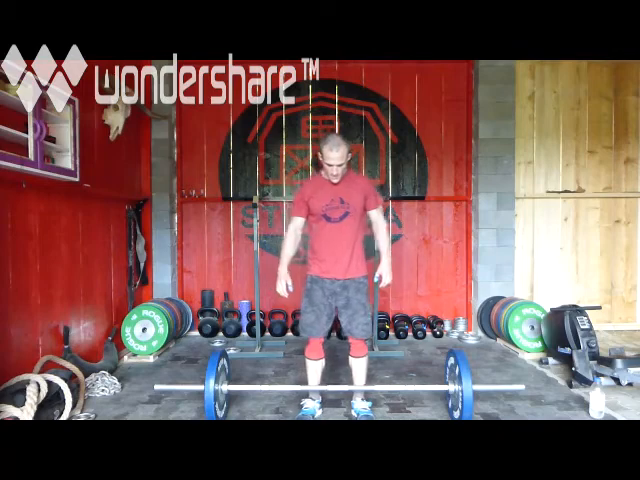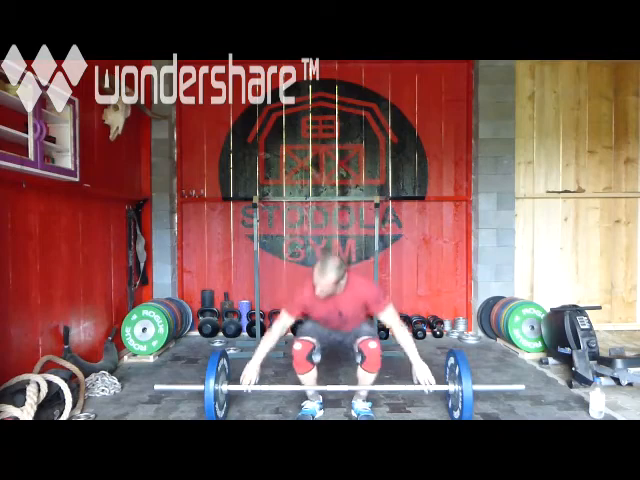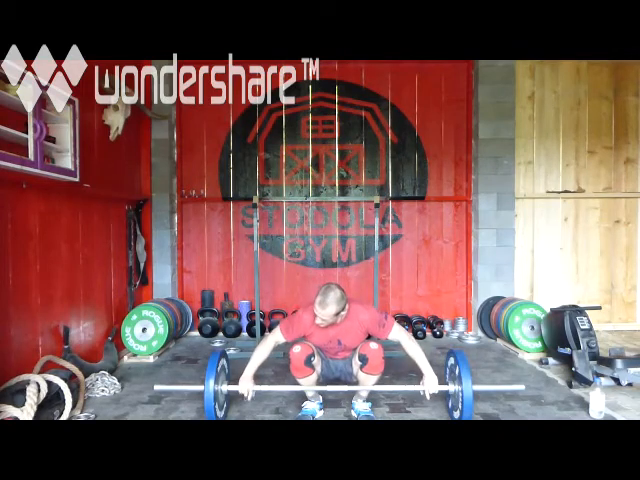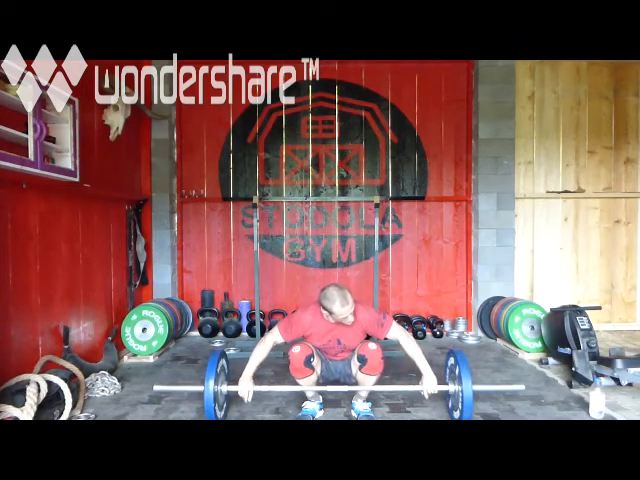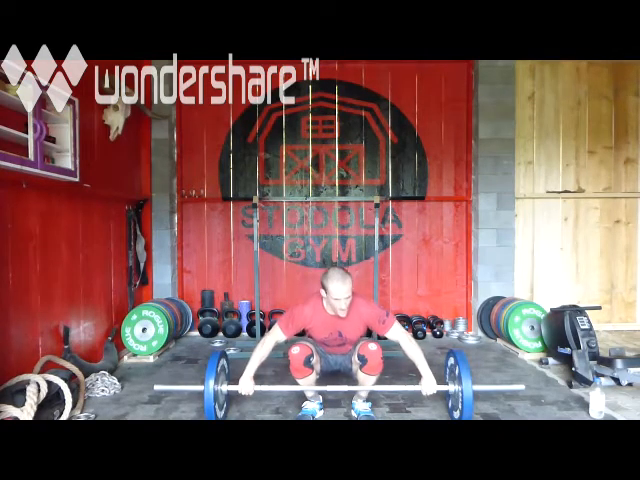
dt=0.7s
person 1, frame 1
left shoulder: (363, 185)
right shoulder: (308, 188)
left elbow: (379, 223)
right elbow: (294, 231)
left wrist: (385, 261)
right wrist: (282, 269)
left hip: (355, 278)
right hip: (318, 278)
left knee: (357, 339)
right knee: (314, 339)
left ankle: (359, 400)
right ankle: (313, 399)
person 1, frame 2
left shoulder: (364, 287)
right shoulder: (307, 291)
left elbow: (395, 323)
right elbow: (281, 325)
left wrist: (417, 361)
right wrist: (255, 361)
left hip: (355, 326)
right hip: (320, 326)
left knee: (372, 348)
right knee: (300, 348)
left ankle: (360, 401)
right ankle: (313, 401)
person 1, frame 3
left shoulder: (364, 315)
right shoulder: (305, 317)
left elbow: (404, 337)
right elbow: (271, 339)
left wrist: (428, 374)
right wrist: (247, 375)
left hip: (353, 364)
right hip: (320, 364)
left knee: (374, 350)
right knee: (298, 352)
left ankle: (360, 401)
right ankle: (312, 401)
person 1, frame 4
left shoulder: (364, 314)
right shoulder: (306, 317)
left elbow: (403, 335)
right elbow: (269, 339)
left wrist: (427, 373)
right wrist: (246, 377)
left hip: (352, 365)
right hip: (320, 366)
left knee: (373, 351)
right knee: (298, 352)
left ankle: (361, 402)
right ankle: (312, 401)
person 1, frame 5
left shoulder: (366, 309)
right shoulder: (306, 310)
left elbow: (403, 337)
right elbow: (270, 338)
left wrist: (426, 375)
right wrist: (247, 375)
left hip: (352, 355)
right hip: (321, 355)
left knee: (373, 351)
right knee: (297, 353)
left ankle: (360, 401)
right ankle: (312, 401)
